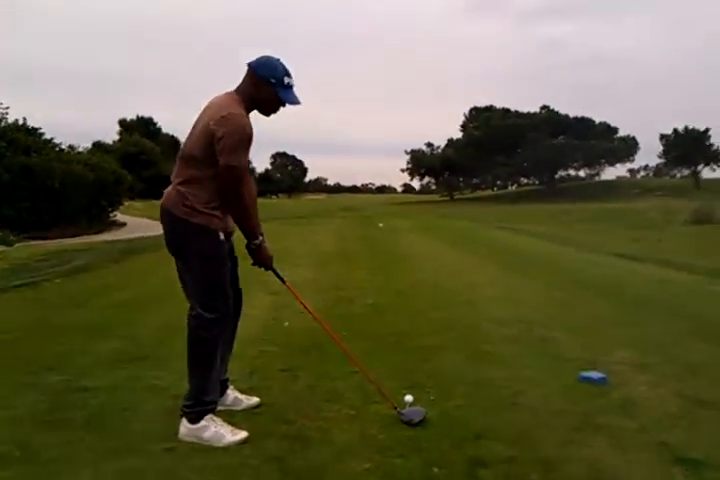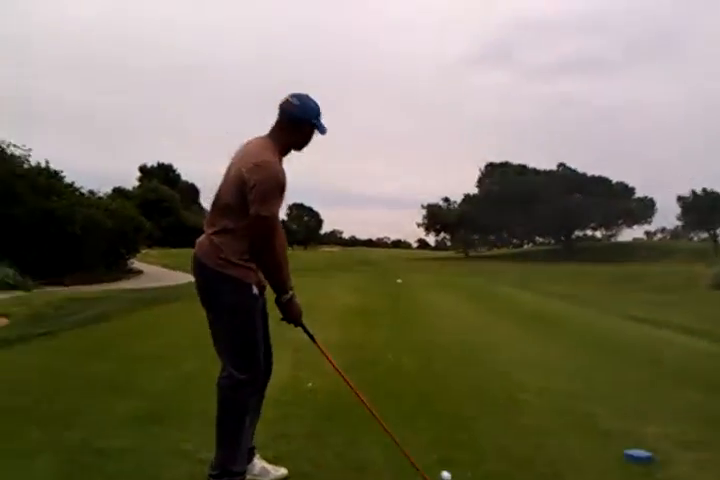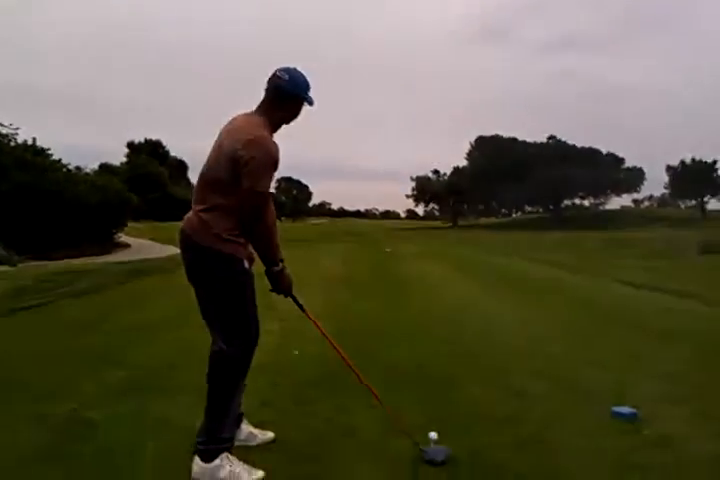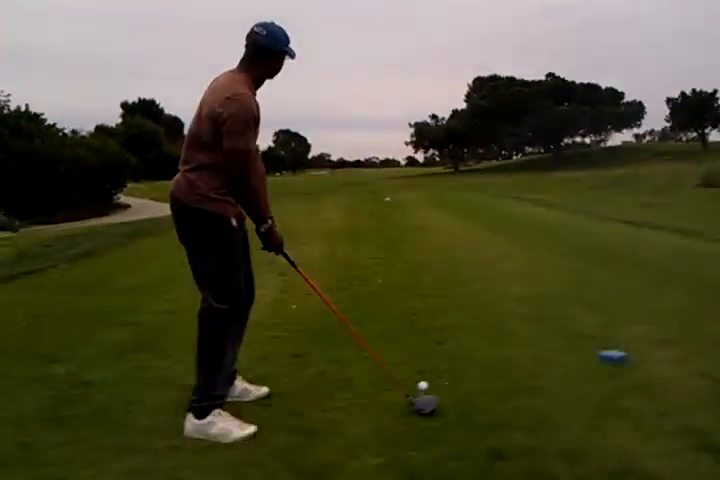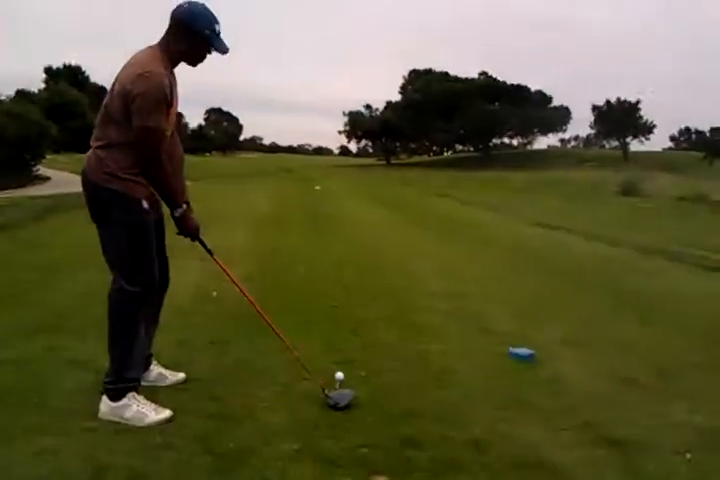
dt=0.2s
person 1, frame 1
left shoulder: (228, 107)
right shoulder: (235, 122)
left elbow: (239, 183)
right elbow: (233, 191)
left wrist: (255, 236)
right wrist: (256, 241)
left hip: (205, 217)
right hip: (192, 220)
left knee: (228, 307)
right knee: (211, 313)
left ankle: (215, 389)
right ankle: (195, 417)
person 1, frame 2
left shoulder: (256, 149)
right shoulder: (268, 169)
right elbow: (263, 242)
left wrist: (282, 289)
right wrist: (285, 295)
left hip: (232, 268)
right hip: (227, 273)
left knee: (257, 366)
right knee: (242, 372)
person 1, frame 3
left shoulder: (244, 124)
right shoulder: (261, 145)
right elbow: (254, 217)
left wrist: (272, 261)
right wrist: (276, 268)
left hip: (217, 242)
right hip: (216, 248)
left knee: (243, 339)
right knee: (233, 346)
left ankle: (230, 423)
person 1, frame 4
left shoulder: (233, 86)
right shoulder: (239, 101)
left elbow: (246, 164)
right elbow: (239, 177)
left wrist: (263, 217)
right wrist: (265, 225)
left hip: (218, 204)
right hip: (205, 208)
left knee: (240, 296)
right knee: (222, 303)
left ankle: (223, 380)
right ankle: (202, 412)
person 1, frame 5
left shoulder: (157, 68)
right shoulder: (151, 79)
left elbow: (167, 143)
right elbow: (153, 158)
left wrist: (182, 201)
right wrist: (180, 210)
left hip: (134, 186)
right hip: (116, 188)
left knee: (155, 279)
right knee: (134, 285)
left ankle: (140, 362)
right ankle: (117, 394)
